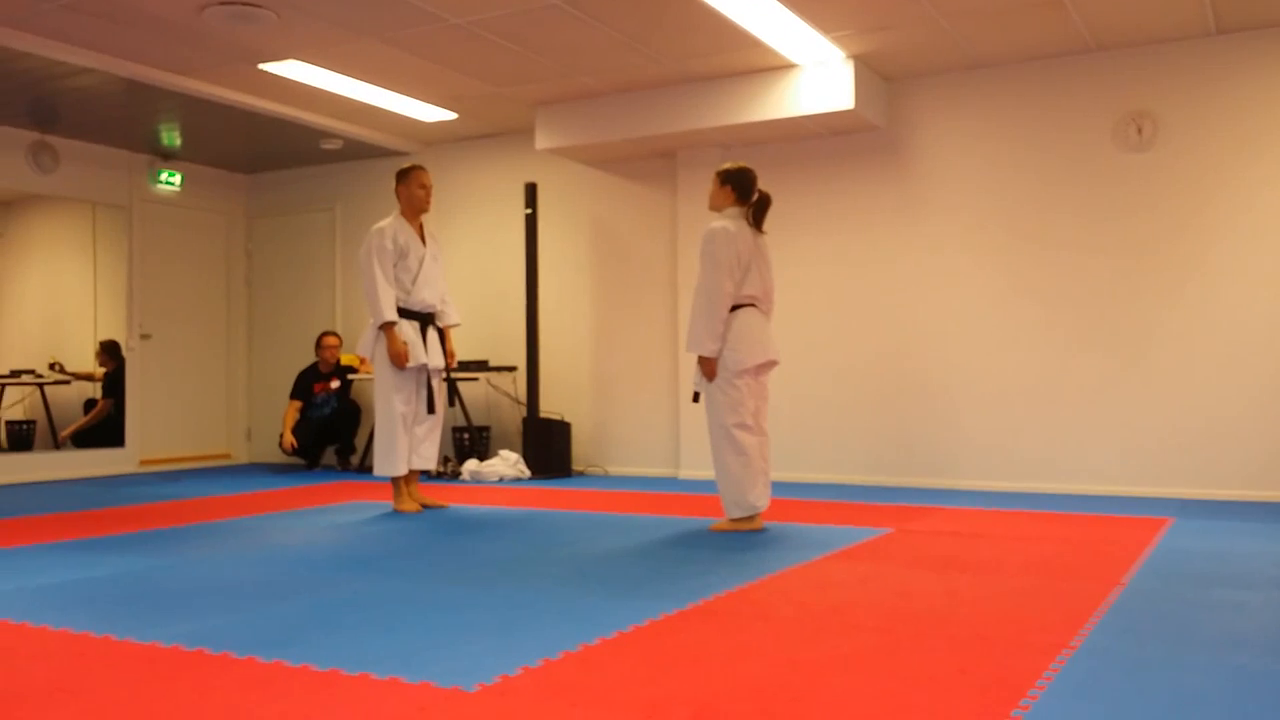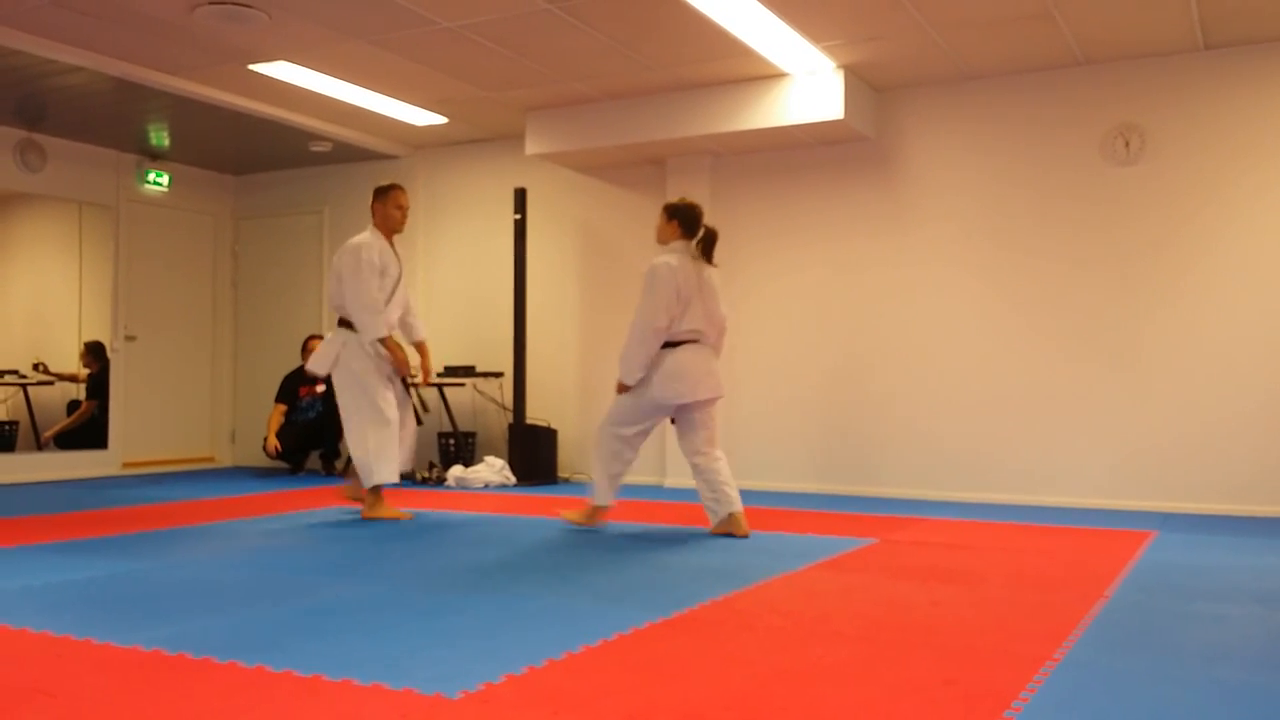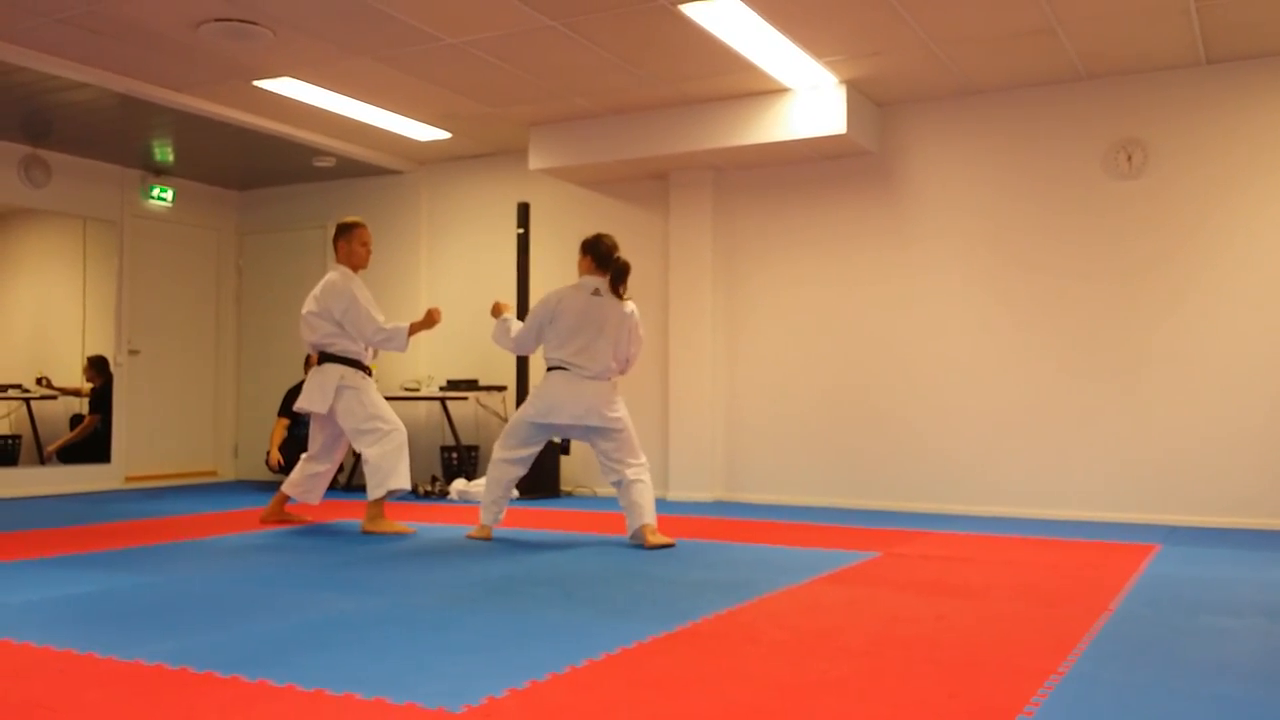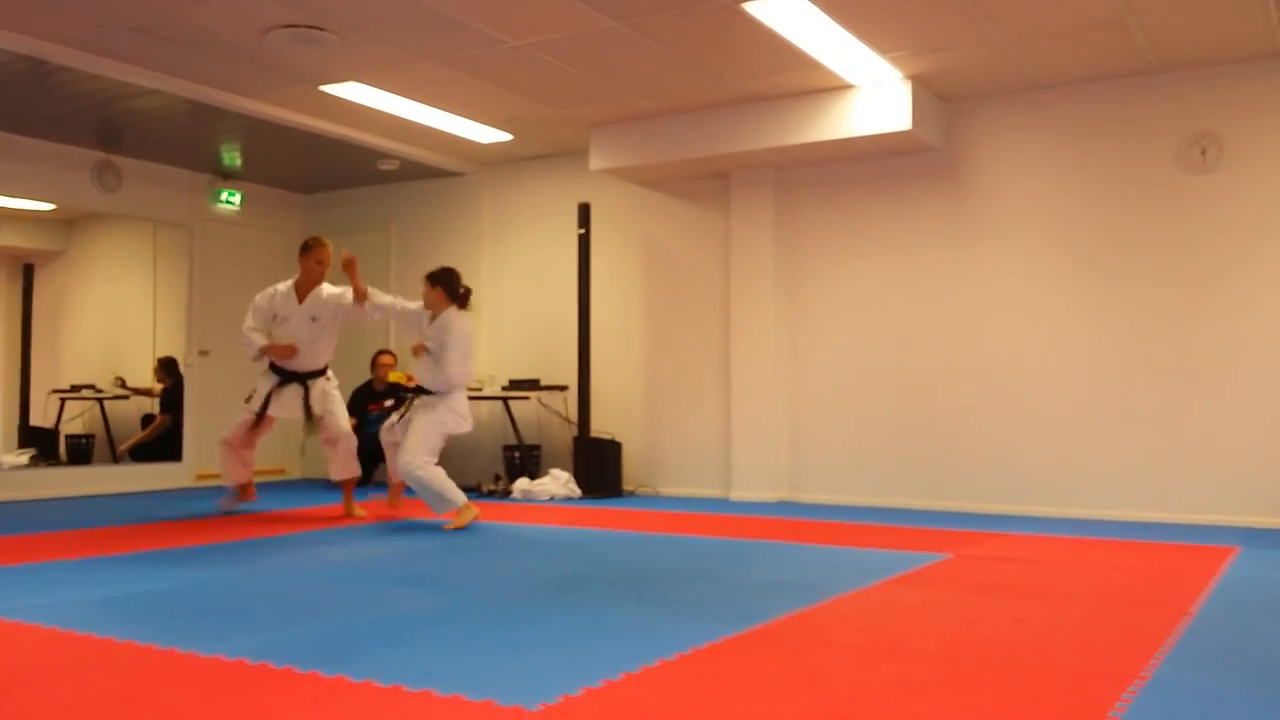
dt=1s
person 1, frame 1
left shoulder: (720, 232)
right shoulder: (754, 235)
left elbow: (714, 294)
left wrist: (707, 348)
left hip: (730, 338)
right hip: (754, 336)
left knee: (731, 426)
right knee: (750, 425)
left ankle: (744, 511)
right ankle: (753, 508)
person 1, frame 2
left shoulder: (664, 267)
right shoulder: (703, 270)
left elbow: (650, 325)
right elbow: (717, 323)
left wrist: (629, 374)
left hip: (669, 366)
right hip: (702, 367)
left knee: (615, 434)
right knee: (703, 449)
left ankle: (597, 507)
right ankle: (731, 517)
person 1, frame 3
left shoulder: (558, 299)
right shoulder: (626, 309)
left elbow: (522, 343)
right elbow: (626, 361)
left wrist: (504, 317)
left hip: (556, 391)
right hip: (601, 396)
left knee: (507, 454)
right knee: (630, 466)
left ankle: (486, 524)
right ankle: (647, 529)
person 1, frame 4
left shoulder: (454, 327)
right shoulder: (429, 315)
left elbow: (452, 377)
right elbow: (394, 308)
left wrist: (425, 355)
right wrist: (361, 288)
left hip: (444, 405)
right hip: (428, 402)
left knee: (412, 464)
right knee: (391, 432)
left ankle: (463, 508)
right ankle: (398, 486)
person 2, frame 1
left shoulder: (431, 241)
right shoulder: (384, 234)
right elbow: (379, 289)
left wrist: (447, 338)
right wrist: (393, 336)
left hip: (428, 333)
right hip: (399, 332)
left knee: (428, 411)
right knee: (397, 410)
left ankle: (413, 487)
right ankle: (399, 492)
person 2, frame 2
left shoulder: (391, 253)
right shoulder: (362, 249)
left elbow: (400, 307)
right elbow: (365, 307)
left wrist: (422, 349)
right wrist: (393, 348)
left hip: (374, 351)
right hip: (356, 348)
left knee: (402, 422)
right knee: (379, 419)
left ankle: (358, 482)
right ankle: (374, 502)
person 2, frame 3
left shoulder: (330, 285)
right shoulder: (344, 285)
right elbow: (374, 332)
right wrist: (421, 325)
left hip: (333, 377)
right hip: (343, 377)
left knee: (323, 451)
right knee: (388, 433)
left ankle: (276, 508)
right ankle: (375, 517)
person 2, frame 4
left shoulder: (334, 297)
right shoulder: (273, 296)
left elbow: (365, 307)
right elbow: (249, 330)
right wrist: (273, 348)
left hip: (316, 384)
right hip: (277, 381)
left knee: (339, 433)
right knee: (237, 436)
left ankle: (349, 502)
right ankle: (244, 488)
